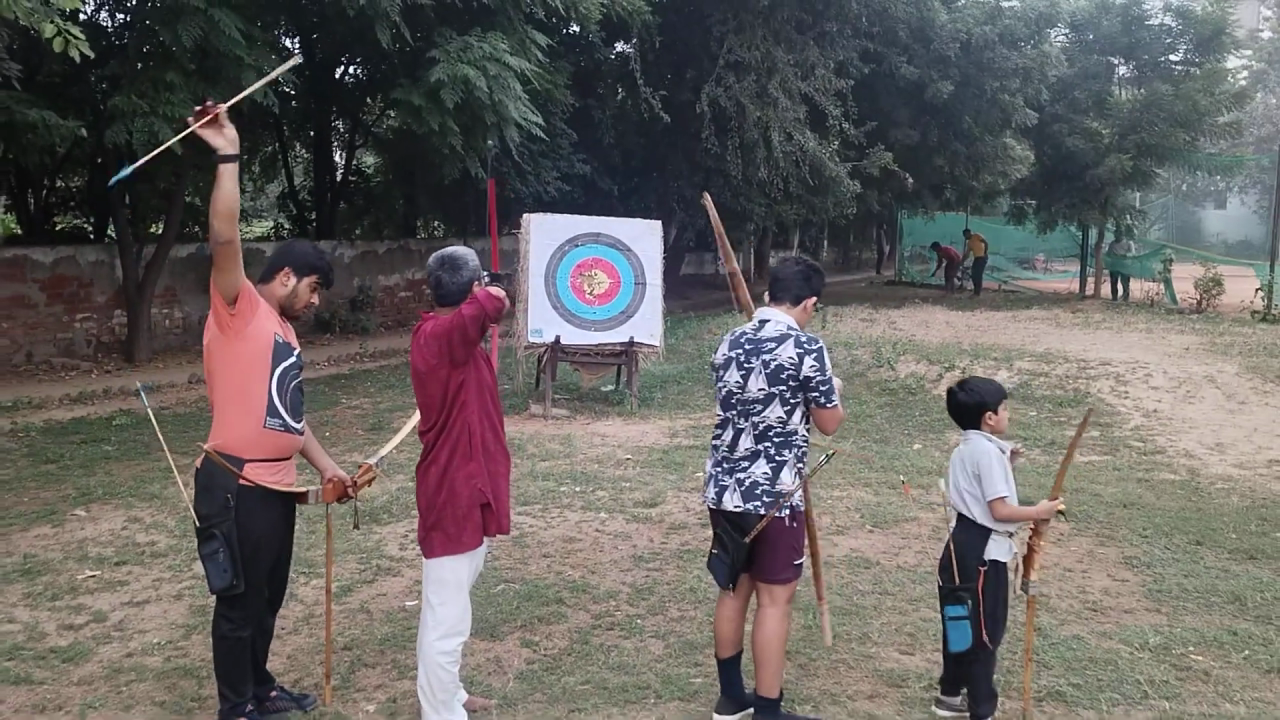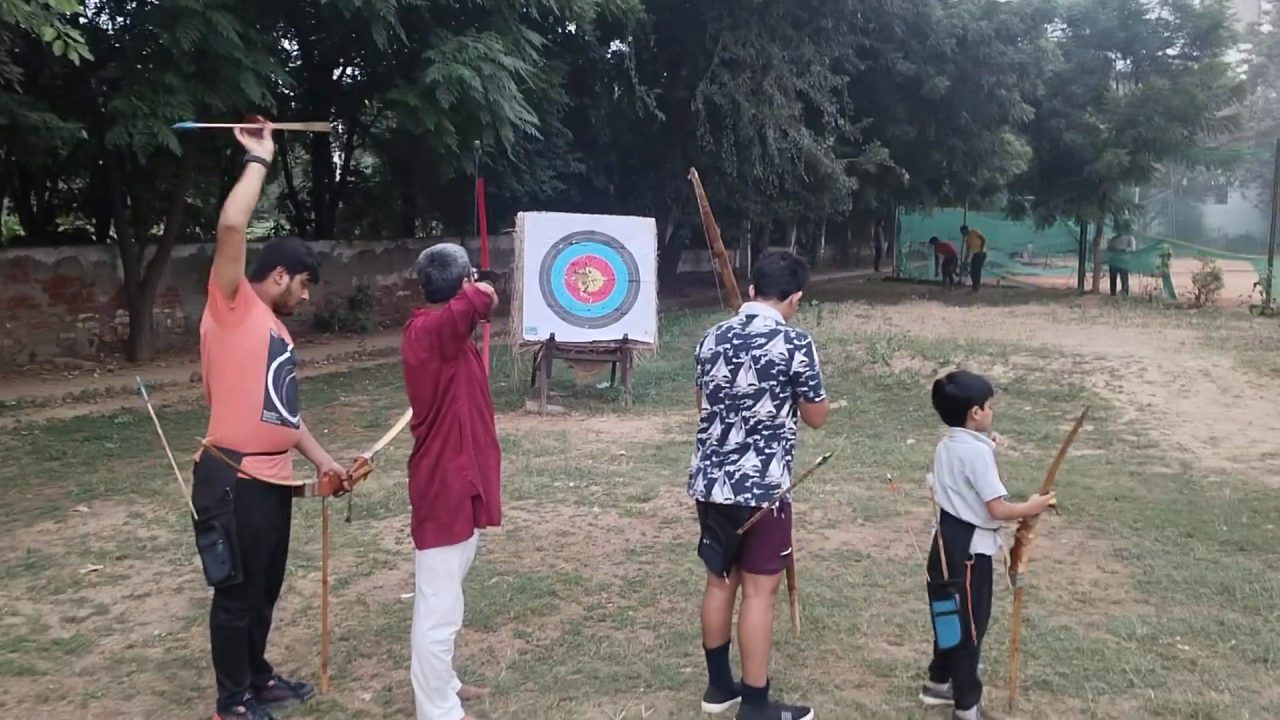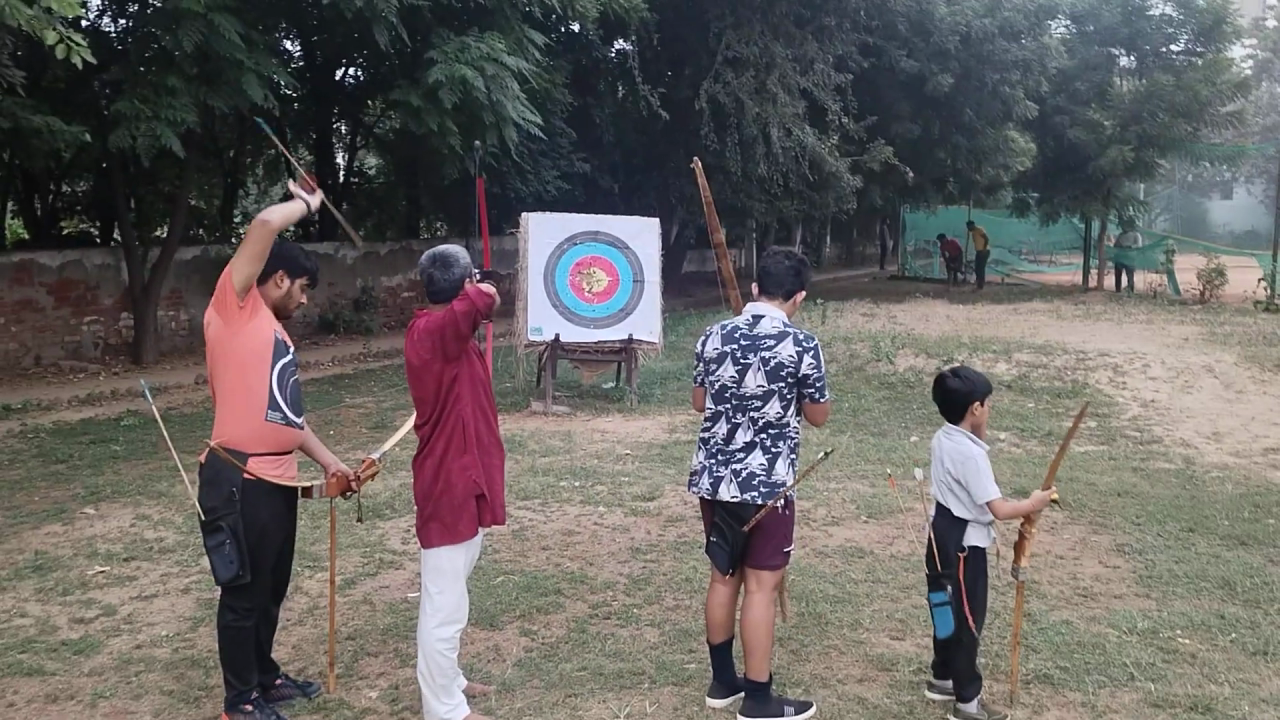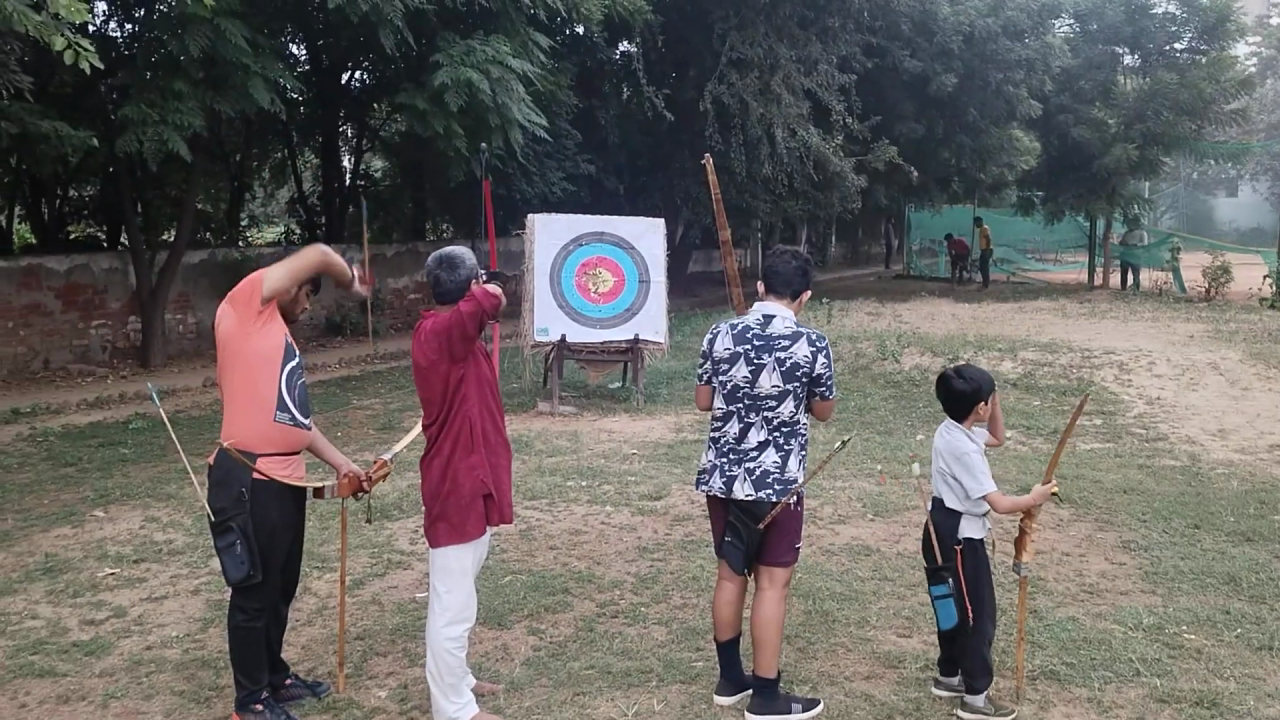
dt=0.2s
person 1, frame 1
left shoulder: (284, 331)
right shoulder: (238, 310)
right elbow: (225, 239)
left wrist: (326, 466)
right wrist: (228, 158)
left hip: (276, 486)
right hip: (238, 486)
left knee: (268, 597)
right knee: (240, 600)
person 1, frame 2
left shoulder: (276, 328)
right shoulder: (232, 308)
right elbow: (230, 229)
left wrist: (322, 460)
right wrist: (260, 161)
left hip: (272, 480)
right hip: (236, 480)
left knee: (265, 589)
right knee: (237, 591)
person 1, frame 3
left shoulder: (276, 330)
right shoulder: (235, 308)
right elbow: (263, 227)
left wrist: (329, 461)
right wrist: (304, 202)
left hip: (277, 480)
right hip: (241, 481)
left knee: (272, 588)
right knee: (244, 591)
person 1, frame 4
left shoulder: (277, 331)
right shoulder: (245, 307)
right elbow: (314, 255)
left wrist: (341, 462)
right wrist: (348, 275)
left hip: (285, 480)
right hip: (249, 480)
left knee: (280, 588)
right knee: (253, 592)
left ankle: (274, 676)
person 2, frame 1
left shoulder: (436, 332)
right shoulder: (444, 334)
right elbow: (493, 303)
right wrist: (490, 297)
left hip: (458, 486)
right hip: (456, 492)
left knee: (444, 607)
right knee: (447, 615)
person 2, frame 2
left shoulder: (430, 328)
right shoulder: (435, 329)
right elbow: (480, 299)
right wrist: (480, 293)
left hip: (450, 478)
right hip: (447, 483)
left knee: (439, 596)
right knee: (439, 604)
person 2, frame 3
left shoulder: (434, 330)
right shoulder: (437, 330)
right elbow: (482, 299)
right wrist: (481, 294)
left hip: (456, 478)
right hip: (451, 483)
left knee: (445, 596)
right knee: (445, 604)
left ankle: (445, 681)
person 2, frame 4
left shoulder: (442, 330)
right shoulder: (442, 331)
right elbow: (488, 300)
right wrist: (488, 295)
left hip: (464, 477)
right hip: (458, 483)
left knee: (454, 595)
right knee: (453, 603)
left ankle: (454, 680)
person 3, frame 1
left shoulder: (731, 342)
right shoulder: (806, 348)
right elbow: (829, 423)
right wrist: (831, 391)
left hip: (724, 488)
right hip: (773, 494)
left knee: (734, 590)
right knee: (774, 600)
person 3, frame 2
left shoulder: (714, 337)
right shoulder: (794, 343)
right elbow: (816, 416)
right wrist: (802, 389)
left hip: (710, 480)
right hip: (759, 486)
left knee: (720, 580)
right knee: (759, 590)
person 3, frame 3
left shoulder: (715, 335)
right shoulder: (801, 345)
right elbow: (818, 415)
left hip: (713, 477)
right hip: (764, 484)
left knee: (723, 577)
right knee: (761, 587)
left ankle: (723, 681)
person 3, frame 4
left shoulder: (721, 334)
right shoulder: (811, 345)
left elbow: (703, 400)
right elbow: (823, 411)
left hip: (721, 476)
right hip: (775, 482)
left knee: (730, 574)
right knee: (772, 583)
left ankle: (730, 678)
person 4, frame 1
left shoulder: (963, 450)
right shoulder: (988, 450)
right elbow: (999, 510)
left wrist: (1005, 459)
right wrist: (1038, 512)
left hip: (961, 545)
right hip: (984, 553)
right knee: (984, 636)
person 4, frame 2
left shoulder: (946, 446)
right shoulder: (976, 450)
right elbow: (997, 508)
right wrist: (1031, 507)
left hip: (948, 539)
right hip: (969, 546)
right knee: (970, 626)
left ankle: (938, 683)
person 4, frame 3
left shoulder: (943, 437)
right shoulder: (969, 453)
right elbow: (999, 509)
left wrist: (979, 427)
right wrist: (1032, 504)
left hip: (944, 534)
right hip: (963, 541)
left knee: (950, 614)
right knee: (967, 621)
left ankle: (942, 679)
person 4, frame 4
left shoulder: (948, 430)
right shoulder: (964, 449)
left elbow: (997, 438)
right elbow: (998, 503)
left wrist: (995, 406)
right wrist: (1033, 498)
left hip: (942, 529)
right hip: (961, 535)
left knee: (954, 609)
right knee: (977, 614)
left ankle: (948, 676)
